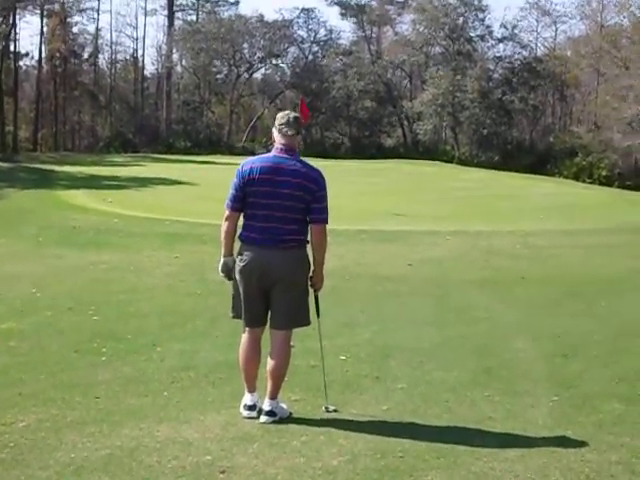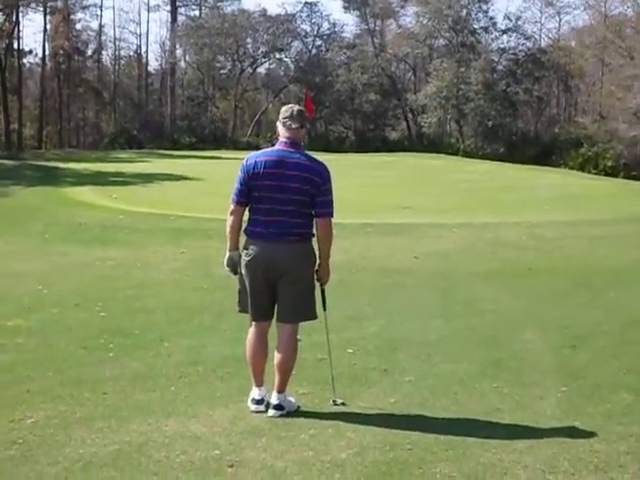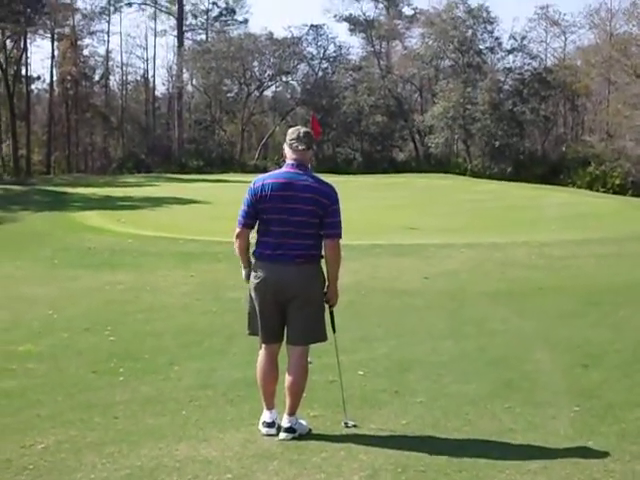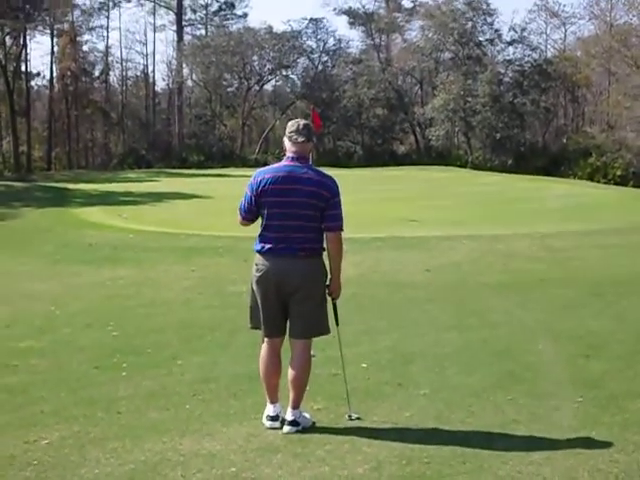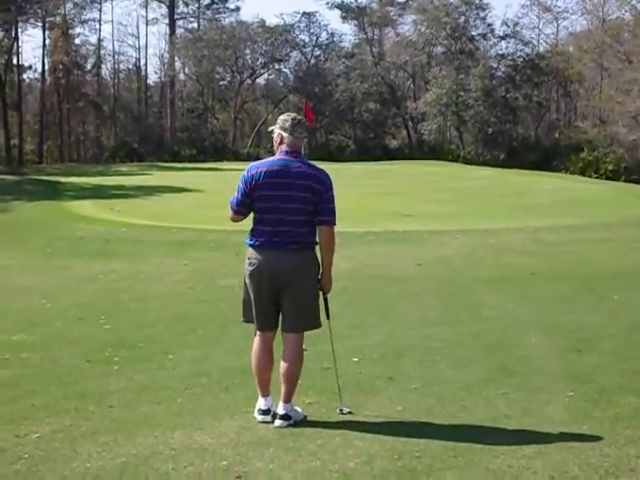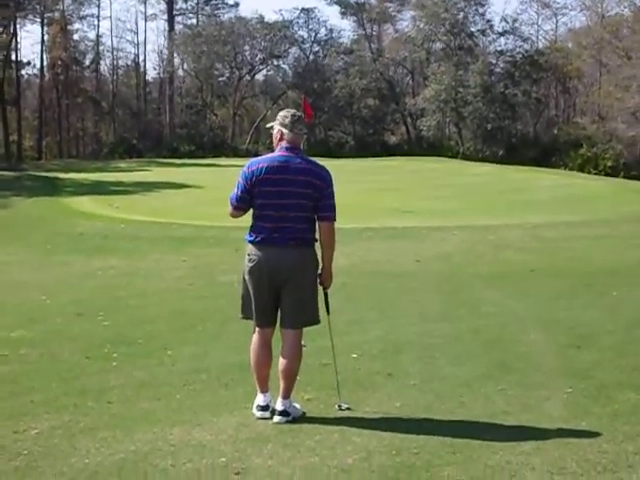
dt=0.4s
person 1, frame 1
left shoulder: (248, 167)
right shoulder: (313, 176)
left elbow: (230, 217)
right elbow: (318, 230)
left wrist: (226, 255)
right wrist: (318, 269)
left hip: (251, 257)
right hip: (290, 261)
left knee: (251, 331)
right knee: (281, 335)
left ankle: (249, 399)
right ankle: (271, 404)
person 1, frame 2
left shoulder: (253, 161)
right shoulder: (318, 170)
left elbow: (235, 212)
right elbow: (323, 223)
left wrist: (232, 250)
right wrist: (324, 262)
left hip: (257, 251)
right hip: (296, 254)
left knee: (258, 325)
right knee: (288, 329)
left ankle: (257, 393)
right ankle: (279, 398)
person 1, frame 3
left shoulder: (261, 184)
right shoulder: (325, 191)
left elbow: (241, 233)
right elbow: (331, 244)
left wrist: (247, 266)
right wrist: (333, 284)
left hip: (267, 273)
right hip: (305, 276)
left knee: (268, 347)
right knee: (298, 351)
left ankle: (269, 416)
right ankle: (291, 421)
person 1, frame 4
left shoulder: (261, 177)
right shoulder: (326, 183)
left elbow: (245, 219)
right elbow: (333, 237)
right wrist: (335, 277)
left hip: (268, 266)
right hip: (306, 269)
left knee: (271, 341)
right knee: (301, 344)
left ankle: (272, 410)
right ankle: (294, 414)
person 1, frame 5
left shoulder: (255, 171)
right shoulder: (319, 177)
left elbow: (236, 215)
right elbow: (326, 231)
right wrist: (326, 271)
left hip: (261, 260)
right hip: (299, 262)
left knee: (263, 334)
right knee: (293, 338)
left ankle: (263, 403)
right ankle: (285, 408)
person 1, frame 6
left shoulder: (254, 167)
right shoulder: (319, 173)
left elbow: (235, 211)
right elbow: (326, 226)
right wrist: (327, 266)
left hip: (261, 256)
right hip: (299, 259)
left knee: (262, 331)
right knee: (292, 334)
left ankle: (262, 400)
right ankle: (284, 404)
